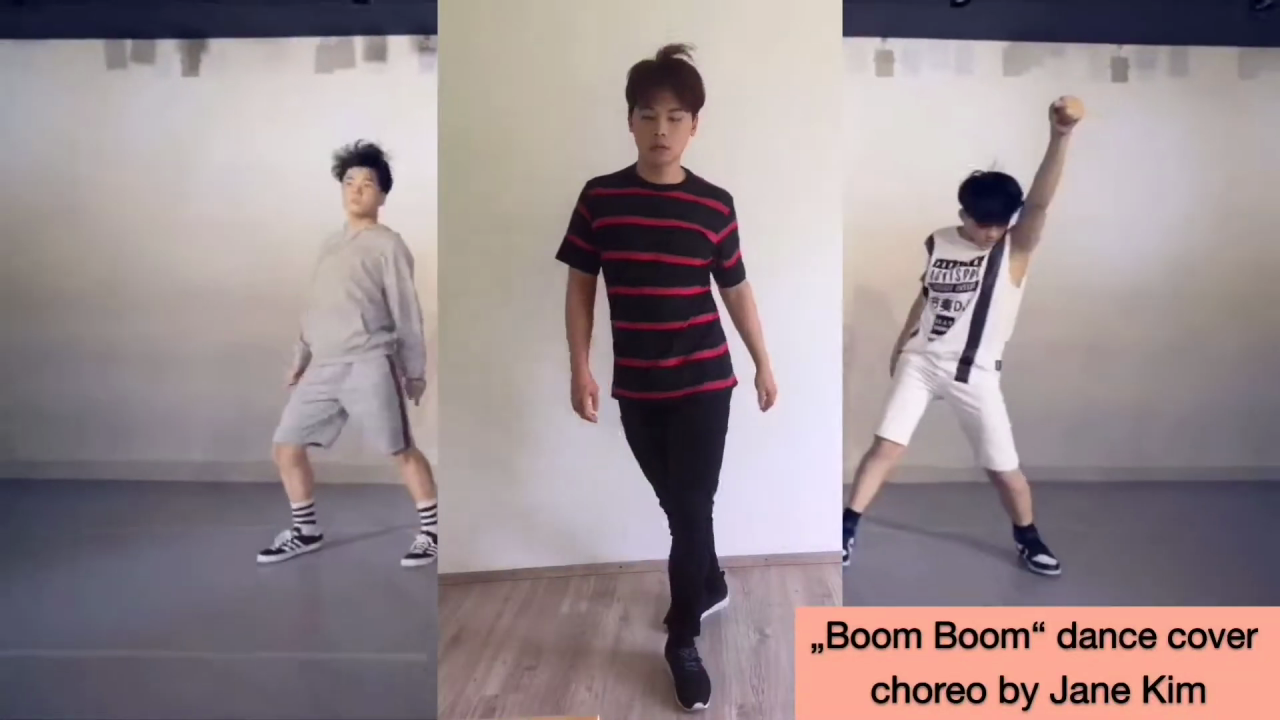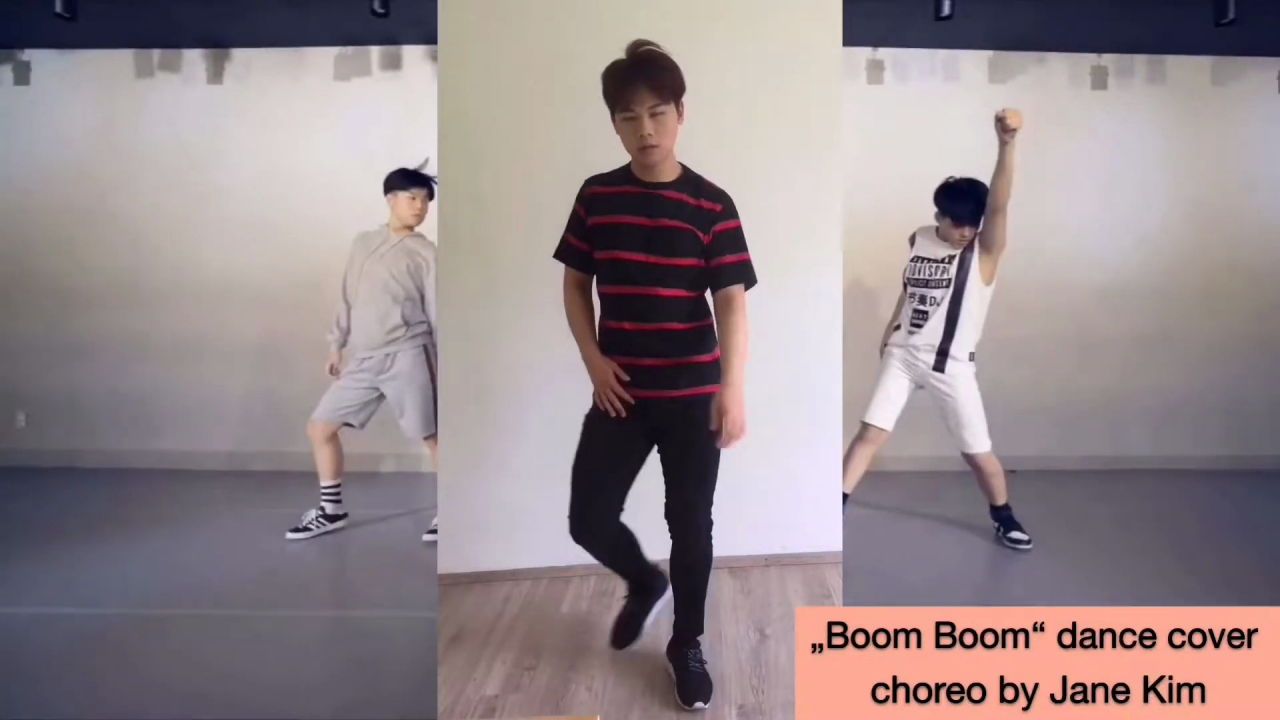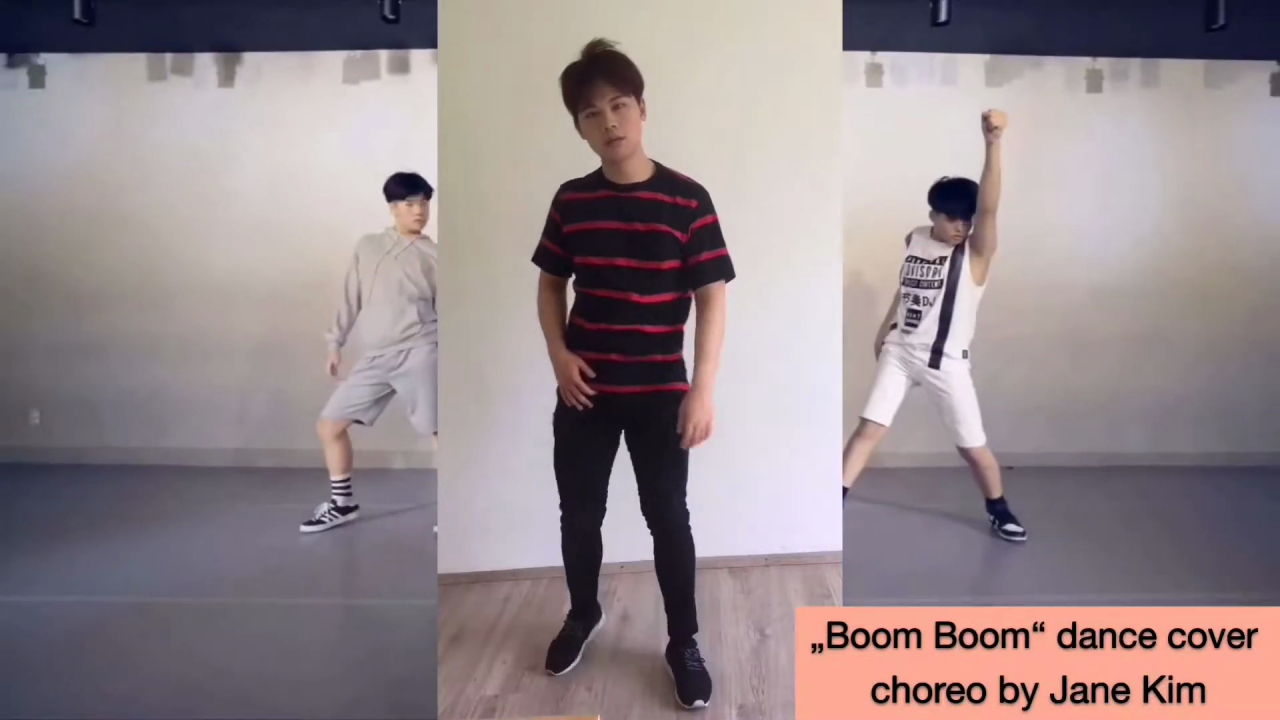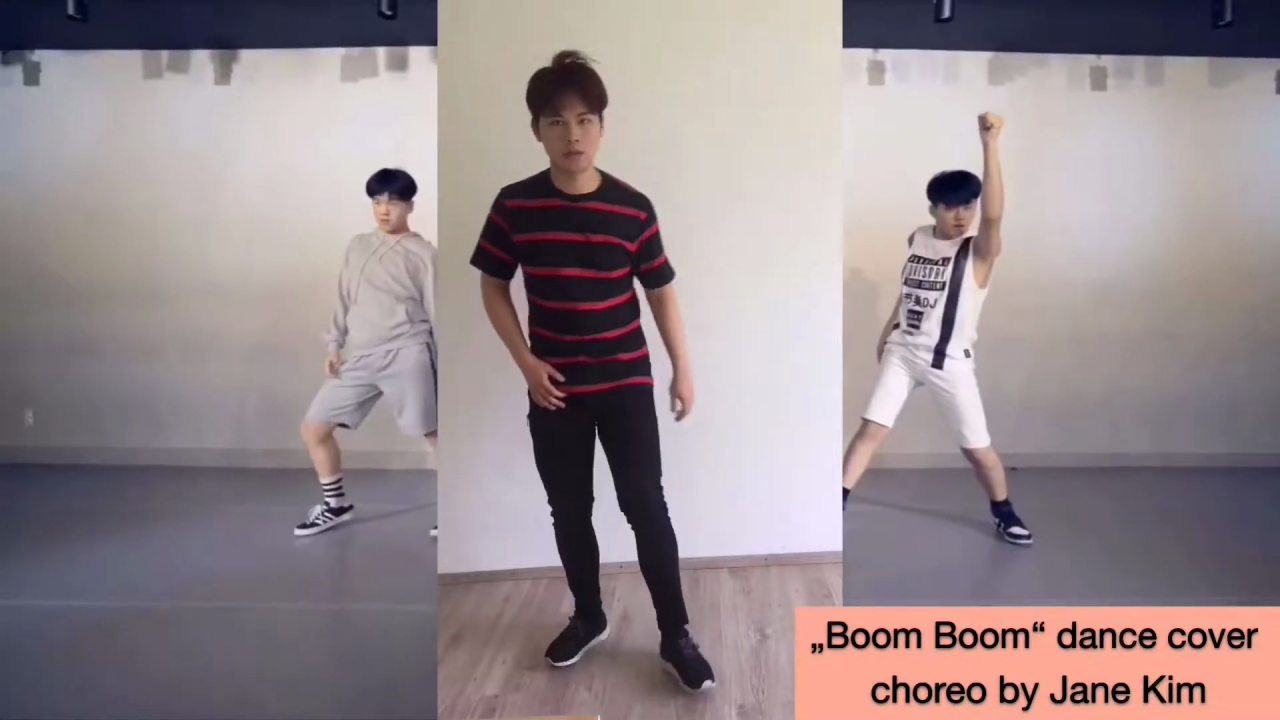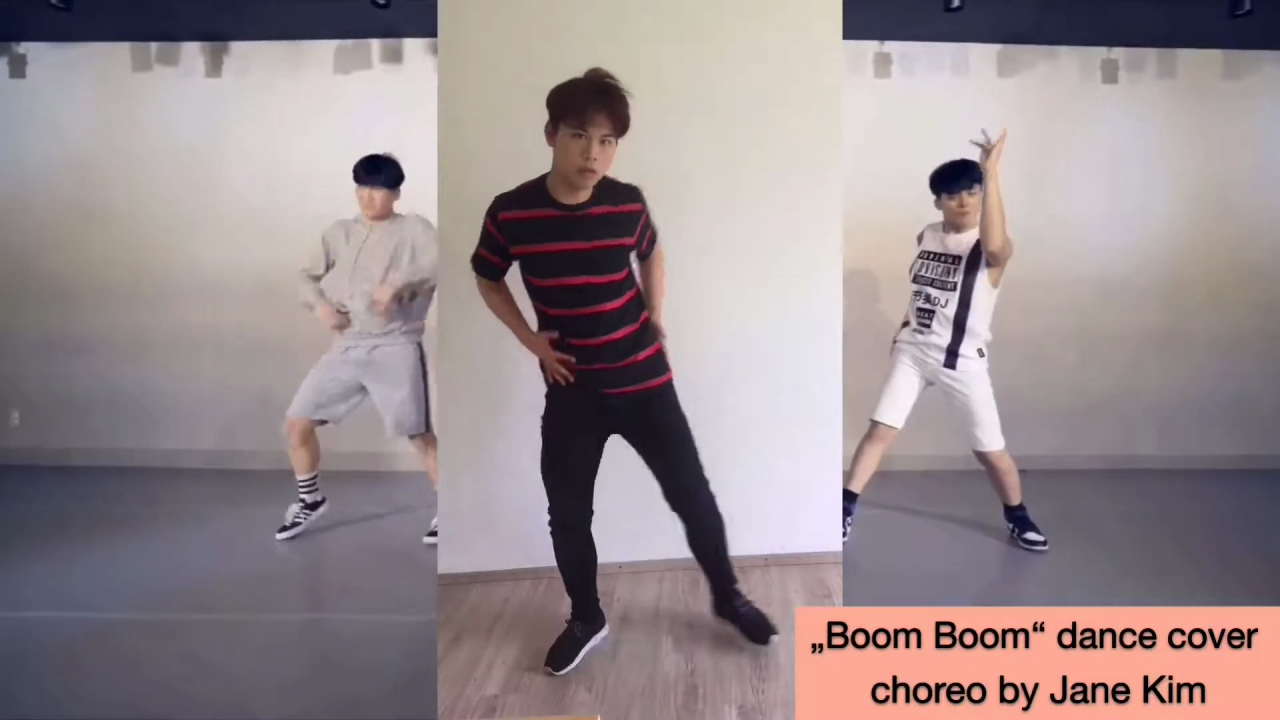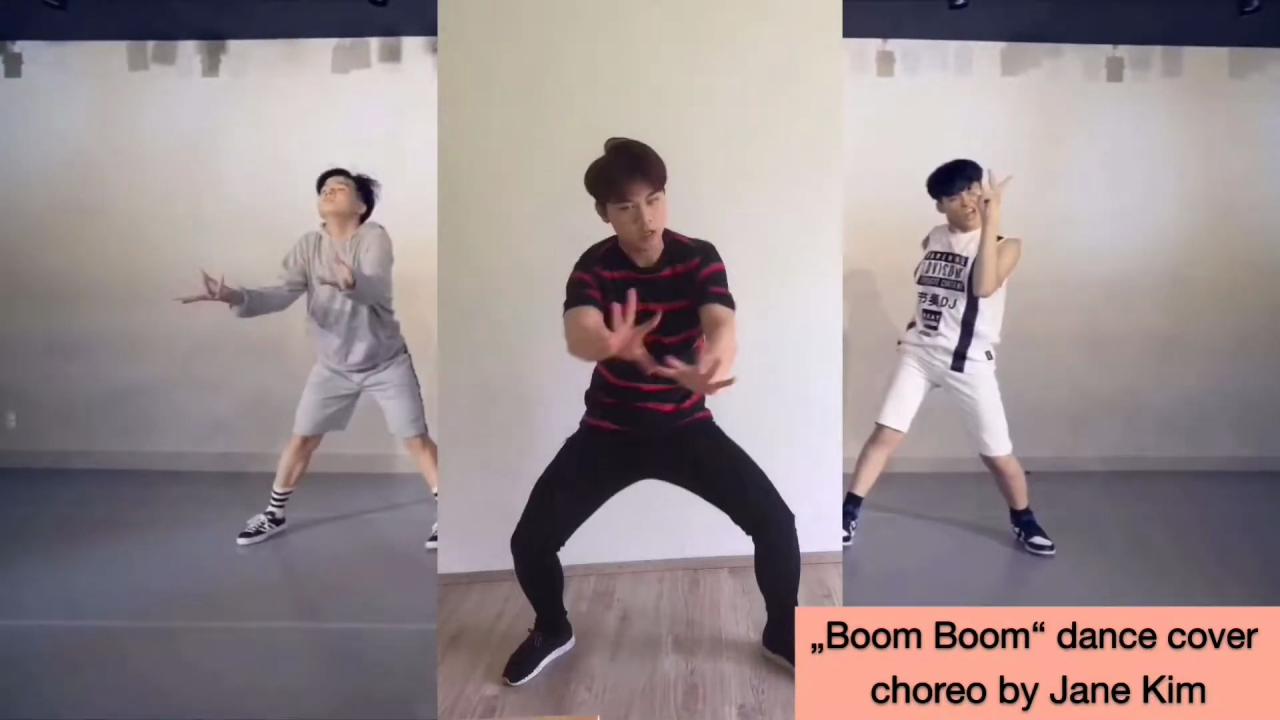
dt=0.4s
person 1, frame 1
left shoulder: (714, 204)
right shoulder: (600, 197)
left elbow: (735, 288)
right elbow: (580, 285)
left wrist: (763, 363)
right wrist: (579, 366)
left hip: (704, 382)
right hip: (636, 387)
left knee: (689, 511)
right knee: (679, 506)
left ankle: (682, 641)
right ankle: (711, 586)
person 1, frame 2
left shoulder: (712, 204)
right shoulder: (597, 195)
left elbow: (732, 300)
right elbow: (575, 284)
left wrist: (733, 387)
right wrist: (593, 360)
left hip: (694, 391)
right hip: (621, 391)
left knee: (690, 520)
right knee: (588, 519)
left ankle: (687, 643)
right ankle: (644, 581)
person 1, frame 3
left shoulder: (686, 199)
right shoulder: (571, 201)
left elbow: (712, 297)
right elbow: (551, 284)
left wrist: (703, 388)
right wrist: (558, 355)
left hip: (658, 389)
right hip: (585, 385)
left knee: (667, 516)
right knee: (578, 513)
left ankle: (683, 642)
right ankle: (582, 613)
person 1, frame 4
left shoulder: (632, 208)
right shoulder: (515, 205)
left elbow: (661, 290)
right elbow: (494, 286)
left wrist: (683, 370)
right wrist: (526, 361)
left hip: (625, 382)
right hip: (554, 388)
left knee: (646, 506)
right knee: (569, 510)
left ankle: (675, 633)
right ankle: (588, 617)
person 1, frame 5
left shoulder: (627, 202)
right shoulder: (510, 212)
right elbow: (488, 280)
left wrist: (654, 321)
right wrist: (532, 342)
left hip: (643, 380)
right hip: (573, 389)
left knee: (691, 496)
right knee: (567, 514)
left ankle: (727, 596)
right ankle: (586, 616)
person 1, frame 6
left shoulder: (697, 258)
right shoulder: (596, 267)
left elbow: (722, 327)
right elbow: (581, 337)
left wrist: (714, 365)
right wrist: (615, 344)
left hip: (686, 425)
right hip: (609, 430)
left knee: (775, 523)
right knee: (530, 538)
left ankle: (782, 632)
right ankle: (552, 630)
person 2, frame 1
left shoulder: (1015, 249)
right shoulder: (938, 243)
left elbow: (1040, 200)
left wrist: (1060, 135)
right wrist: (900, 345)
left hip: (974, 374)
right hip: (919, 362)
left knee: (1004, 468)
right knee: (885, 447)
left ankle: (1028, 539)
right ankle: (846, 531)
person 2, frame 2
left shoulder: (986, 250)
right shoulder: (919, 240)
left elbow: (999, 203)
left wrist: (1006, 144)
right wrist: (889, 331)
left hip: (952, 364)
right hip: (903, 354)
left knee: (978, 451)
right knee: (871, 432)
left ankle: (1004, 517)
person 2, frame 3
left shoulder: (977, 251)
right shoulder: (914, 240)
left elbow: (988, 206)
left wrist: (992, 143)
right wrist: (885, 327)
left hip: (947, 361)
right hip: (899, 352)
left knee: (973, 446)
right knee: (869, 428)
left ankle: (999, 511)
person 2, frame 4
left shoulder: (980, 251)
right shoulder: (917, 239)
left elbow: (994, 214)
left wrist: (990, 143)
right wrist: (889, 328)
left hip: (950, 362)
right hip: (902, 352)
left knee: (978, 447)
right knee: (871, 429)
left ankle: (1004, 513)
right ankle: (837, 504)
person 2, frame 5
left shoulder: (993, 250)
right shoulder: (927, 236)
left elbow: (995, 242)
left wrist: (990, 169)
right wrist: (902, 330)
left hip: (963, 361)
right hip: (913, 351)
left knee: (991, 450)
right knee: (880, 430)
left ankle: (1018, 518)
right ankle: (844, 510)
person 2, frame 6
left shoulder: (1006, 245)
right shoulder: (934, 239)
left elbow: (983, 287)
left wrist: (991, 219)
right wrist: (911, 334)
left hip: (970, 363)
right hip: (918, 353)
left knee: (999, 455)
right knee: (885, 434)
left ankle: (1025, 522)
right ankle: (847, 515)
person 3, frame 1
left shoulder: (388, 245)
right shoulder: (331, 244)
left elbow: (406, 311)
left wrist: (415, 371)
right wrist: (301, 358)
left hip: (369, 363)
right hip: (323, 368)
left knee: (401, 451)
right knee: (285, 447)
left ankle: (431, 531)
right ankle: (306, 531)
person 3, frame 2
left shoulder: (425, 253)
right shoulder: (362, 243)
left elbow: (437, 313)
left wrist: (440, 367)
right wrist: (336, 346)
left hip: (406, 356)
right hip: (362, 359)
left knee: (430, 436)
right knee: (319, 427)
right ankle: (332, 510)
person 3, frame 3
left shoulder: (433, 255)
right shoulder: (368, 246)
right elbow: (351, 299)
right wrist: (335, 343)
left hip: (419, 354)
right hip: (375, 357)
left knee: (440, 430)
right knee: (329, 424)
right ankle: (343, 504)
person 3, frame 4
left shoulder: (423, 253)
right shoulder: (357, 246)
left elbow: (437, 313)
right elbow: (345, 301)
right wrist: (334, 345)
left hip: (406, 355)
right hip: (360, 358)
left knee: (433, 434)
right knee: (313, 427)
right ankle: (336, 505)
person 3, frame 5
left shoulder: (413, 228)
right shoulder: (339, 232)
left elbow: (441, 262)
right elbow: (309, 275)
left wrist: (401, 284)
right wrist: (320, 304)
left hip: (396, 348)
right hip: (346, 349)
left knee: (418, 435)
right knee: (297, 424)
right ankle: (310, 501)
person 3, frame 6
left shoulder: (374, 237)
right shoulder: (308, 246)
left elbow: (377, 288)
right elbow: (283, 293)
left wrist: (352, 283)
right wrist: (235, 296)
left hip: (387, 362)
right hip: (333, 365)
left knee: (417, 440)
right knee: (302, 438)
right ankle: (274, 514)
